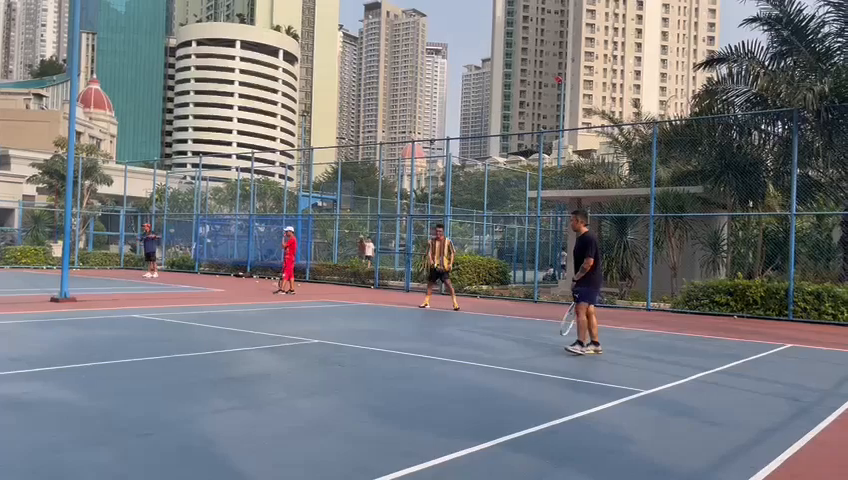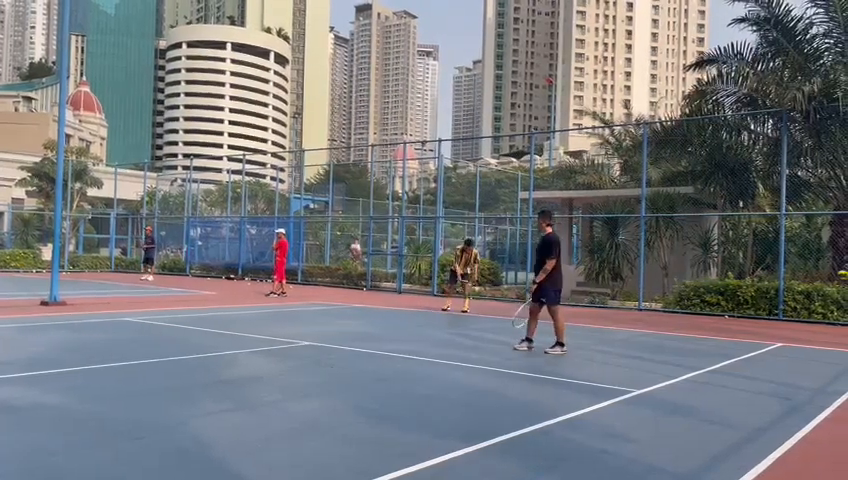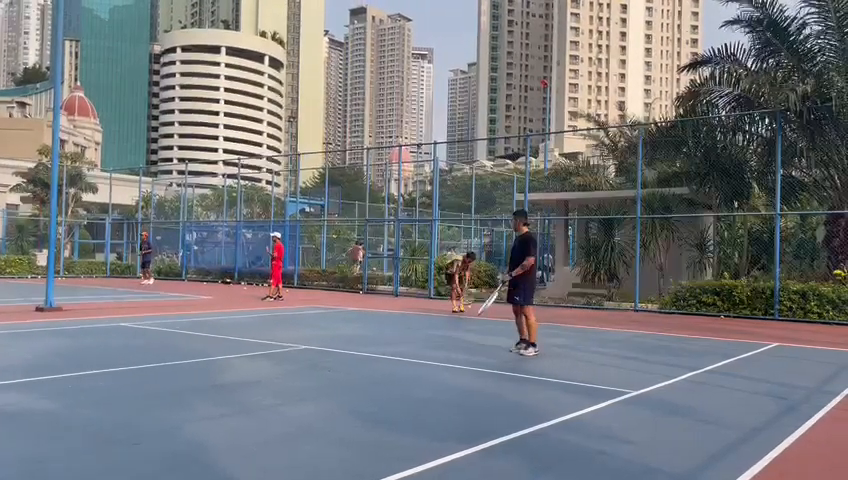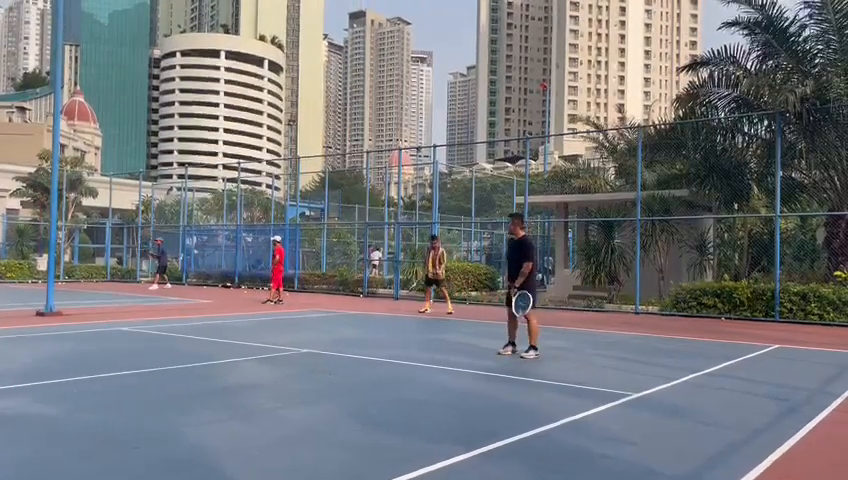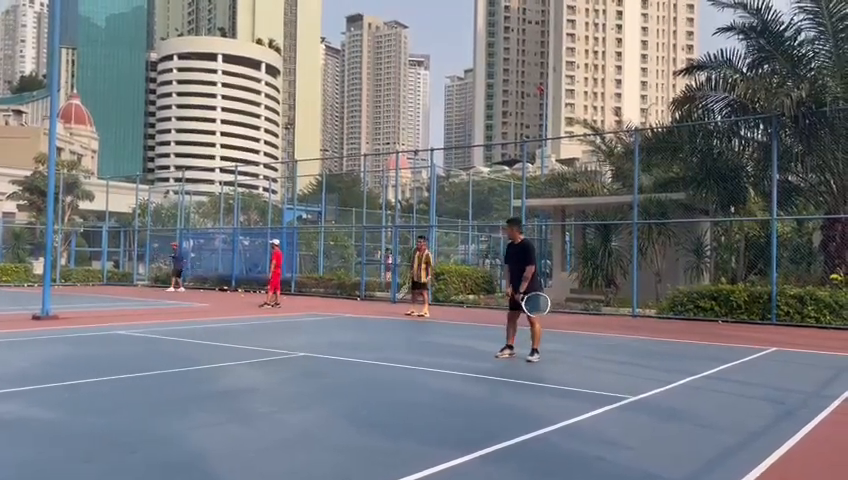
dt=1s
person 1, frame 1
left shoulder: (589, 238)
right shoulder: (580, 238)
left elbow: (589, 263)
left wrist: (575, 279)
right wrist: (577, 279)
left hip: (588, 282)
right hip: (585, 282)
left knee: (580, 310)
right knee: (589, 312)
left ankle: (580, 343)
right ankle: (595, 344)
person 1, frame 2
left shoulder: (552, 239)
right shoulder: (545, 238)
left elbow: (551, 264)
left wrist: (536, 281)
right wrist: (537, 281)
left hip: (551, 284)
right hip: (543, 284)
left knee: (555, 313)
right knee: (533, 311)
left ankle: (561, 345)
right ankle: (528, 340)
person 1, frame 3
left shoulder: (529, 238)
right shoulder: (518, 238)
left elbow: (529, 261)
left wrist: (512, 274)
right wrist: (509, 275)
left hip: (525, 282)
right hip: (515, 282)
left knee: (527, 313)
right knee: (517, 312)
left ankle: (533, 345)
right ankle: (523, 341)
person 1, frame 4
left shoulder: (526, 243)
right shoulder: (512, 242)
left elbow: (527, 267)
left wrist: (516, 285)
right wrist: (509, 281)
left hip: (526, 286)
right hip: (513, 286)
left knee: (529, 316)
right knee: (511, 314)
left ankle: (533, 348)
right ankle: (511, 344)
person 1, frame 5
left shoulder: (527, 246)
right shoulder: (510, 247)
left elbow: (530, 270)
right elbow: (507, 267)
left wrist: (522, 291)
right wrist: (508, 286)
left hip: (529, 290)
right hip: (516, 290)
left knee: (533, 319)
right knee: (511, 317)
left ankle: (535, 351)
right ankle: (509, 347)
